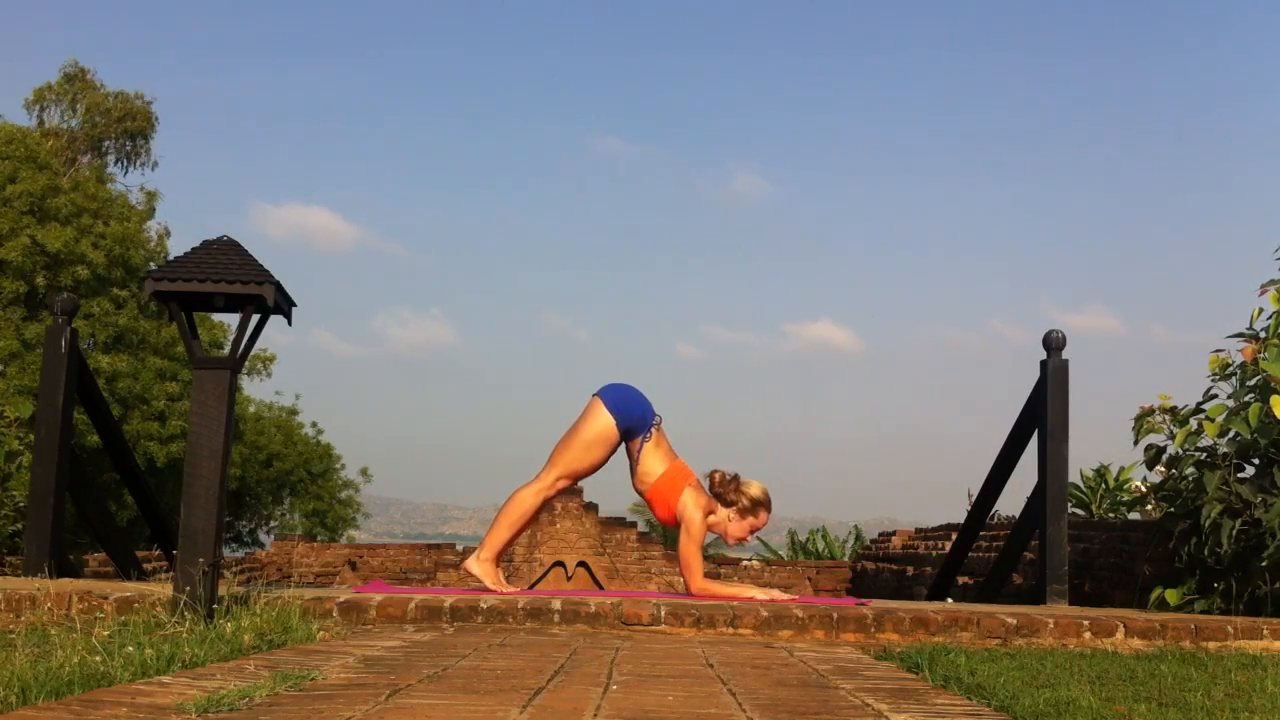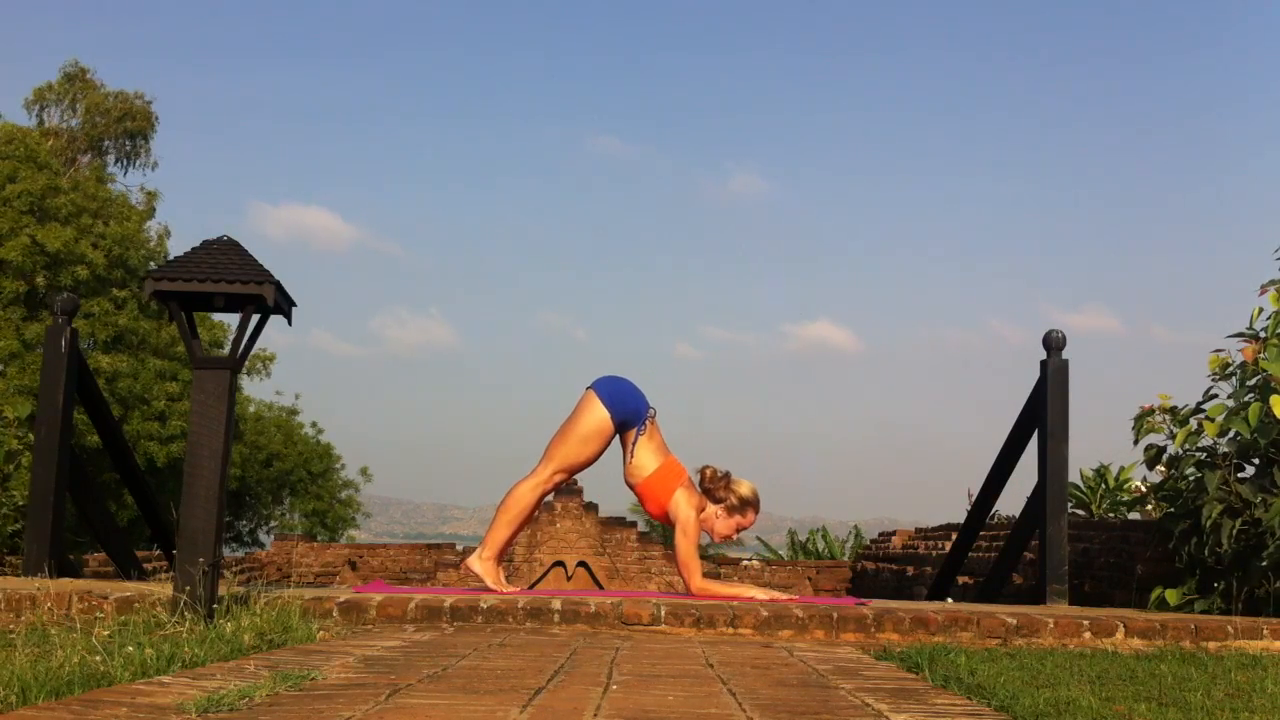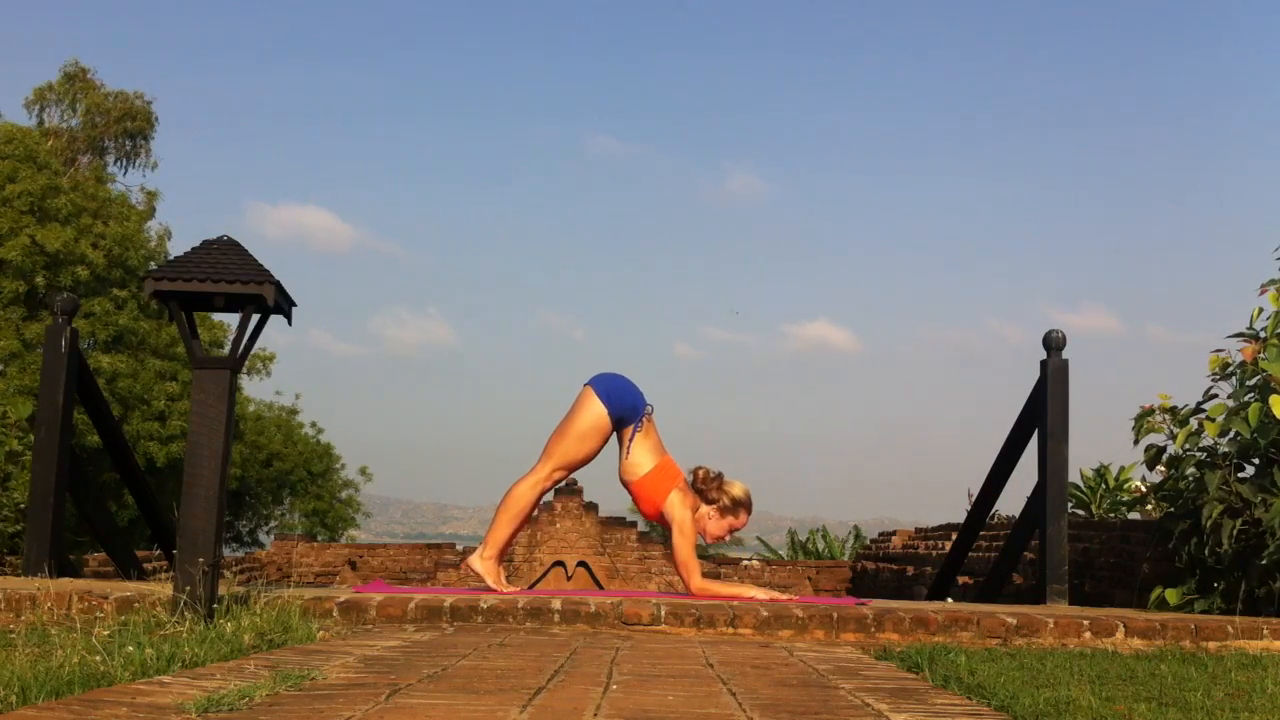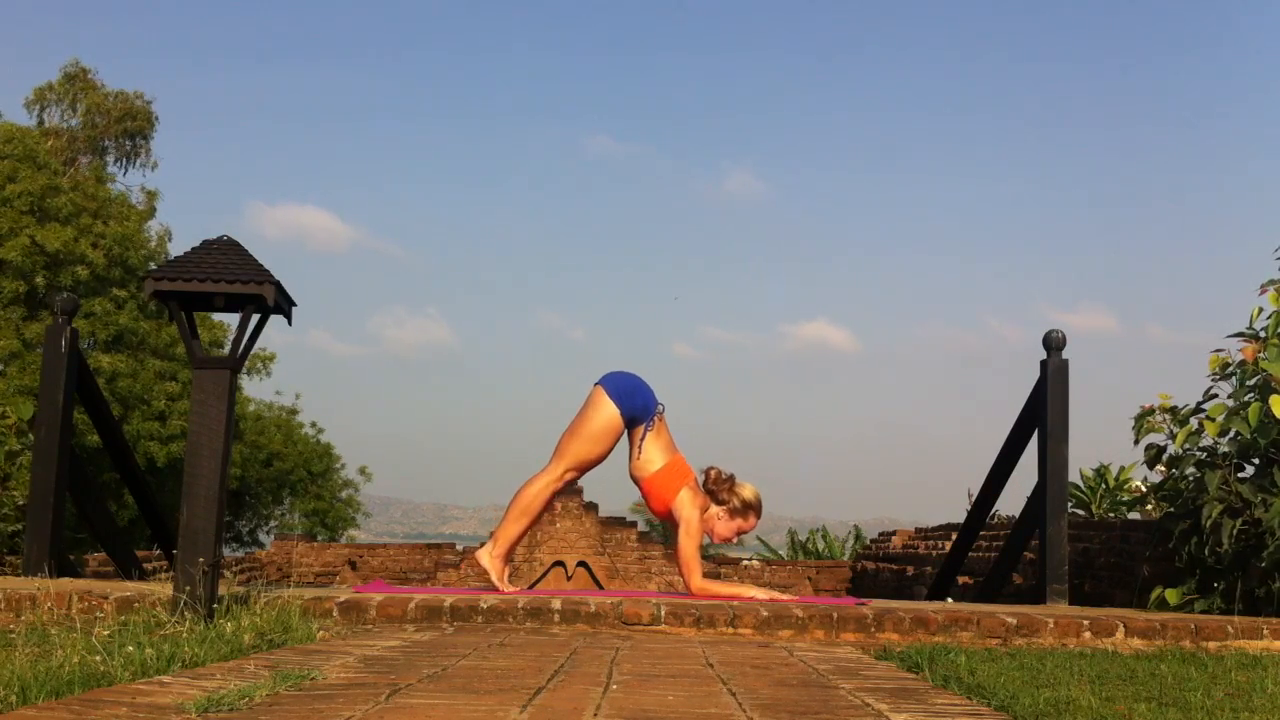
dt=0.4s
person 1, frame 1
left shoulder: (700, 510)
right shoulder: (695, 511)
left elbow: (696, 582)
right elbow: (696, 585)
left wrist: (751, 590)
right wrist: (753, 591)
left hip: (629, 413)
right hip: (622, 408)
left knee: (555, 484)
right knee: (549, 481)
left ankle: (492, 560)
right ankle: (484, 558)
person 1, frame 2
left shoulder: (691, 506)
right shoulder: (687, 508)
left elbow: (694, 581)
right elbow: (696, 585)
left wrist: (747, 590)
right wrist: (751, 590)
left hip: (622, 406)
right hip: (616, 401)
left knee: (552, 479)
right knee: (546, 476)
left ankle: (493, 559)
right ankle: (486, 556)
person 1, frame 3
left shoulder: (684, 506)
right shoulder: (682, 510)
left elbow: (693, 581)
right elbow: (696, 585)
right wrist: (751, 591)
left hip: (620, 403)
right hip: (613, 398)
left knee: (551, 477)
right knee: (545, 474)
left ankle: (493, 558)
right ankle: (486, 556)
person 1, frame 4
left shoulder: (694, 506)
right shoulder: (691, 508)
left elbow: (694, 580)
right elbow: (695, 584)
left wrist: (749, 589)
right wrist: (751, 590)
left hip: (630, 400)
right hip: (625, 395)
left knee: (562, 477)
right knee: (557, 474)
left ankle: (500, 554)
right ankle: (495, 552)
